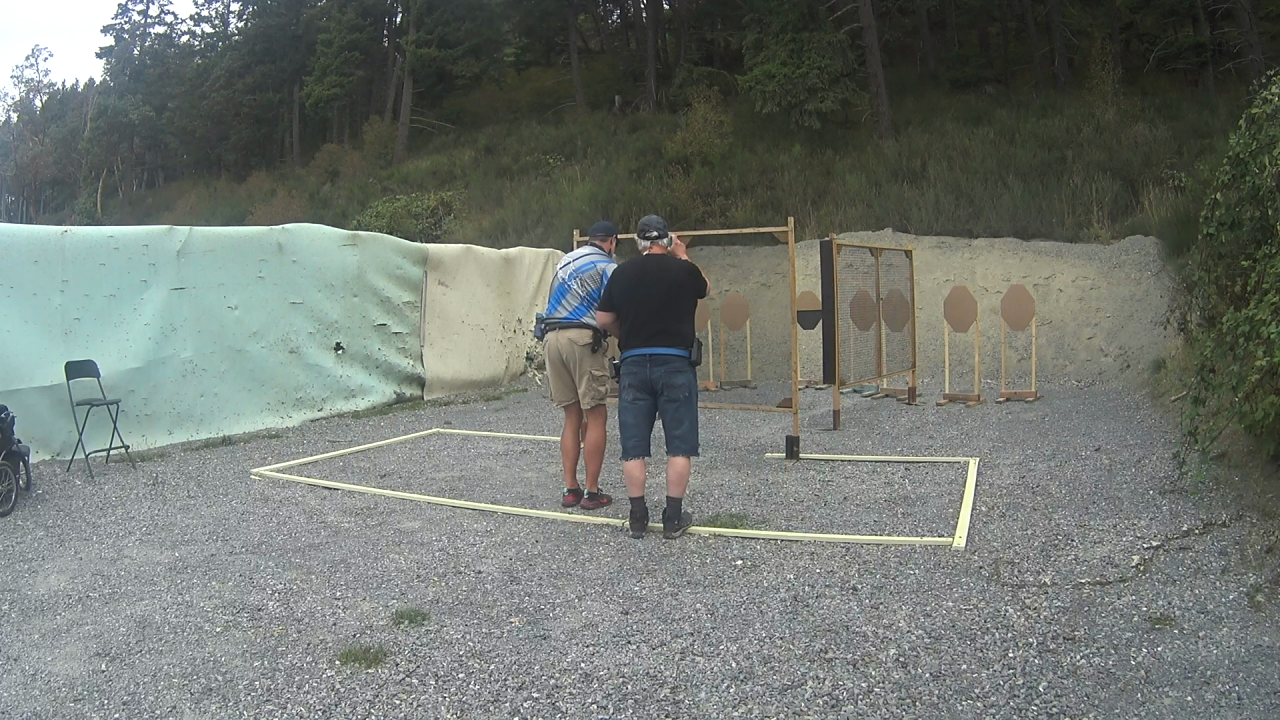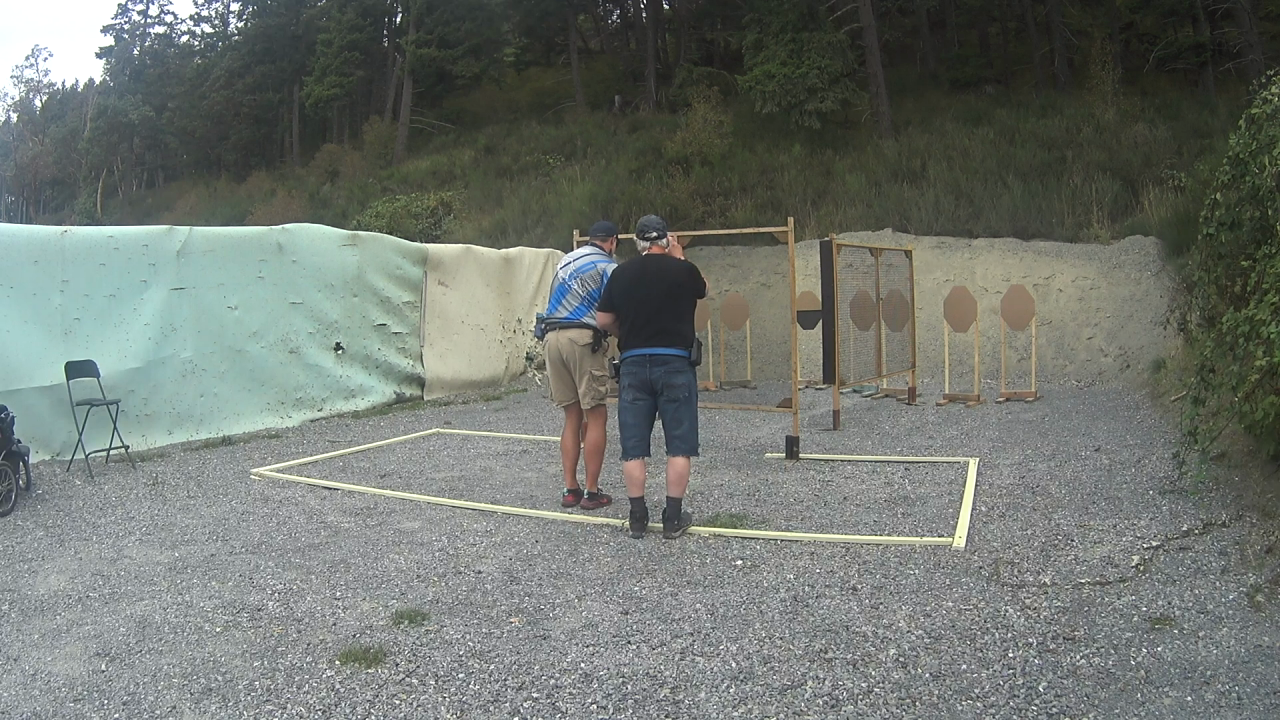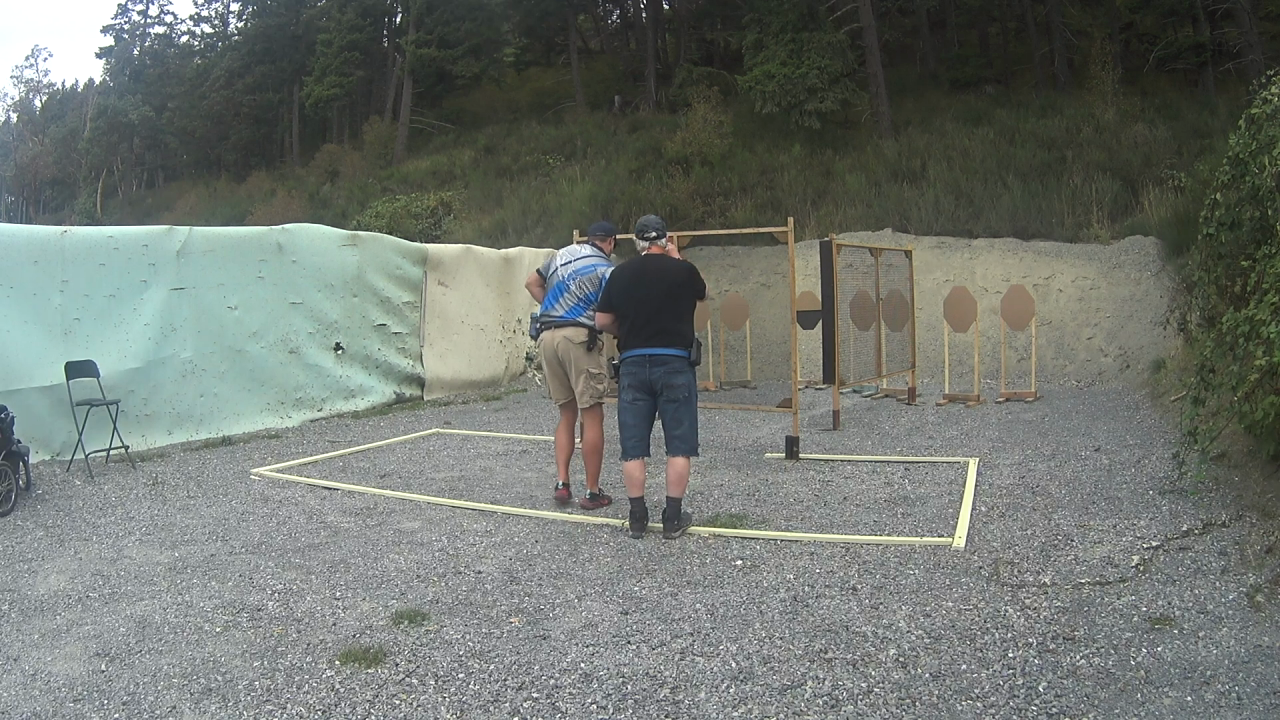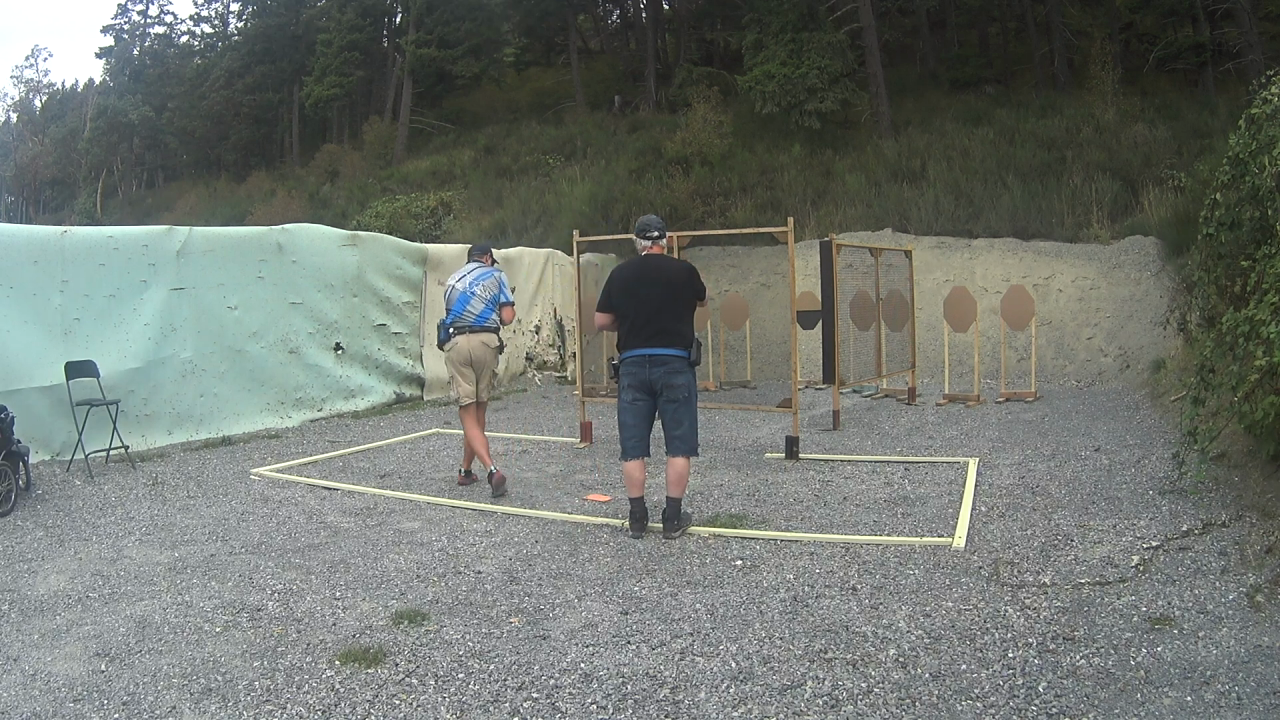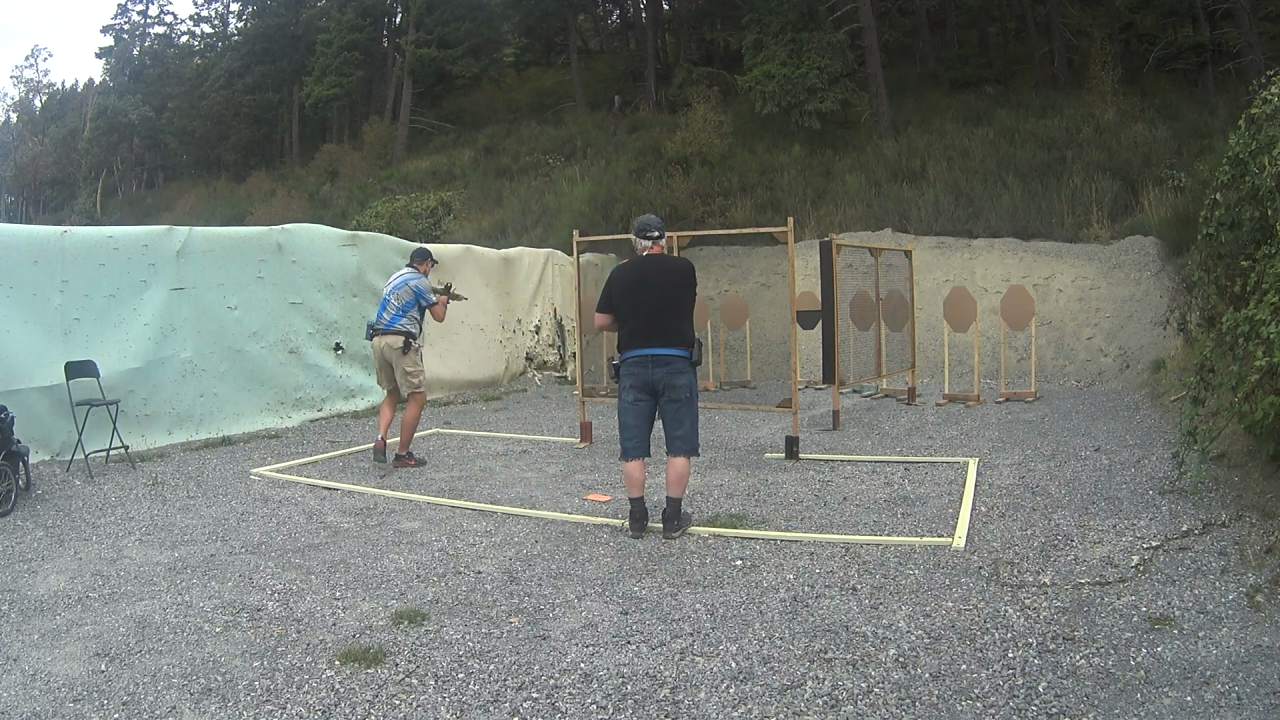
dt=1s
person 1, frame 1
left shoulder: (622, 273)
right shoulder: (684, 270)
left elbow: (603, 319)
right elbow: (704, 288)
right wrist: (682, 256)
left hip: (633, 365)
right hip: (675, 364)
left knee: (634, 447)
right knee: (679, 446)
left ankle: (637, 517)
right ankle: (673, 518)
person 1, frame 2
left shoulder: (621, 273)
right shoulder: (684, 269)
left elbow: (603, 320)
right elbow: (702, 290)
left hip: (633, 365)
right hip: (675, 364)
left knee: (633, 447)
right knee: (679, 446)
left ankle: (637, 518)
right ankle: (673, 518)
person 1, frame 3
left shoulder: (620, 274)
right shoulder: (684, 271)
left elbow: (602, 321)
right elbow: (702, 294)
left hip: (633, 365)
right hip: (674, 364)
left knee: (633, 447)
right knee: (678, 446)
left ankle: (637, 518)
right ankle: (673, 518)
person 1, frame 4
left shoulder: (620, 273)
right shoulder: (683, 270)
left elbow: (601, 322)
right elbow: (702, 301)
left hip: (633, 365)
right hip: (674, 365)
left knee: (633, 447)
right knee: (678, 446)
left ankle: (637, 518)
right ankle: (673, 518)
person 1, frame 5
left shoulder: (620, 274)
right shoulder: (684, 268)
left elbow: (601, 322)
left hip: (634, 366)
right hip: (675, 364)
left knee: (633, 447)
right knee: (679, 445)
left ankle: (637, 518)
right ankle: (673, 518)
person 2, frame 1
left shoulder: (566, 260)
right shoulder: (606, 265)
left elbow: (561, 301)
left hip: (552, 337)
right hip: (582, 338)
left knee: (571, 416)
right knee: (595, 417)
left ankle: (569, 489)
right ankle: (591, 492)
person 2, frame 2
left shoulder: (567, 259)
right shoulder: (607, 265)
left hip: (553, 337)
right hip: (582, 338)
left knee: (572, 417)
right knee: (595, 417)
left ankle: (569, 489)
right ankle: (591, 492)
person 2, frame 3
left shoulder: (563, 254)
right shoulder: (605, 269)
left elbow: (532, 284)
left hip: (547, 337)
right hip: (579, 338)
left knee: (567, 414)
right knee: (592, 416)
left ankle: (562, 484)
right ankle: (592, 493)
person 2, frame 4
left shoulder: (452, 280)
right shoulder: (497, 275)
right elbow: (507, 318)
left hip: (456, 343)
right hip: (486, 342)
left knee: (468, 415)
right knee: (479, 409)
left ankle: (492, 471)
right ankle: (466, 470)
person 2, frame 5
left shoulder: (396, 278)
right shoulder: (420, 281)
right elbow: (438, 316)
left wrist: (434, 300)
right wrist: (443, 302)
left hip: (380, 341)
right hip: (401, 343)
left knee: (392, 395)
right knee: (417, 398)
left ankle: (381, 438)
right ankle: (403, 454)
